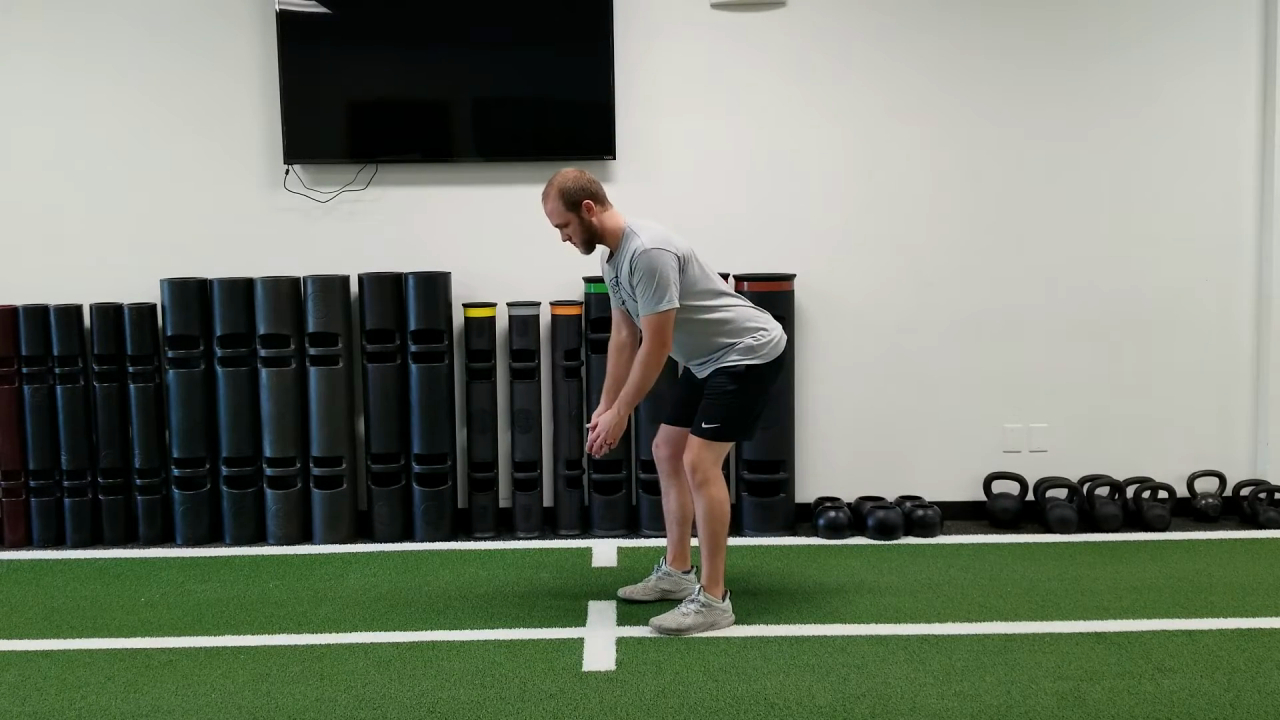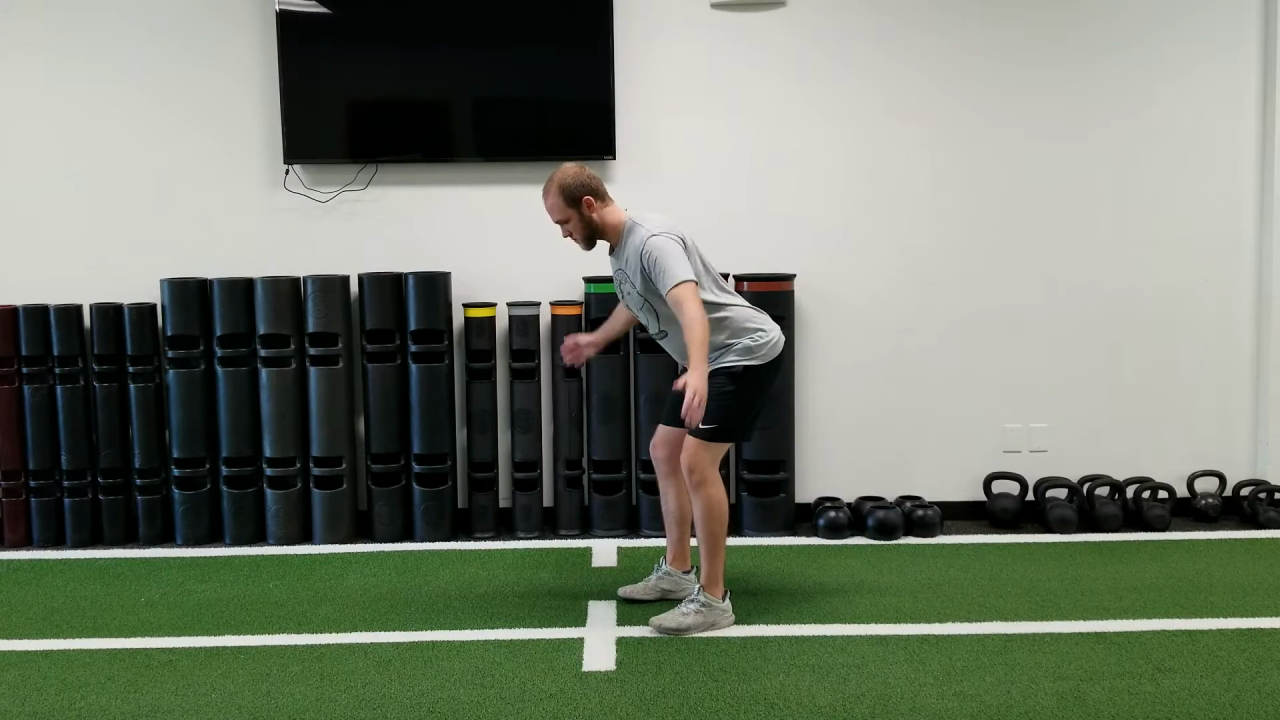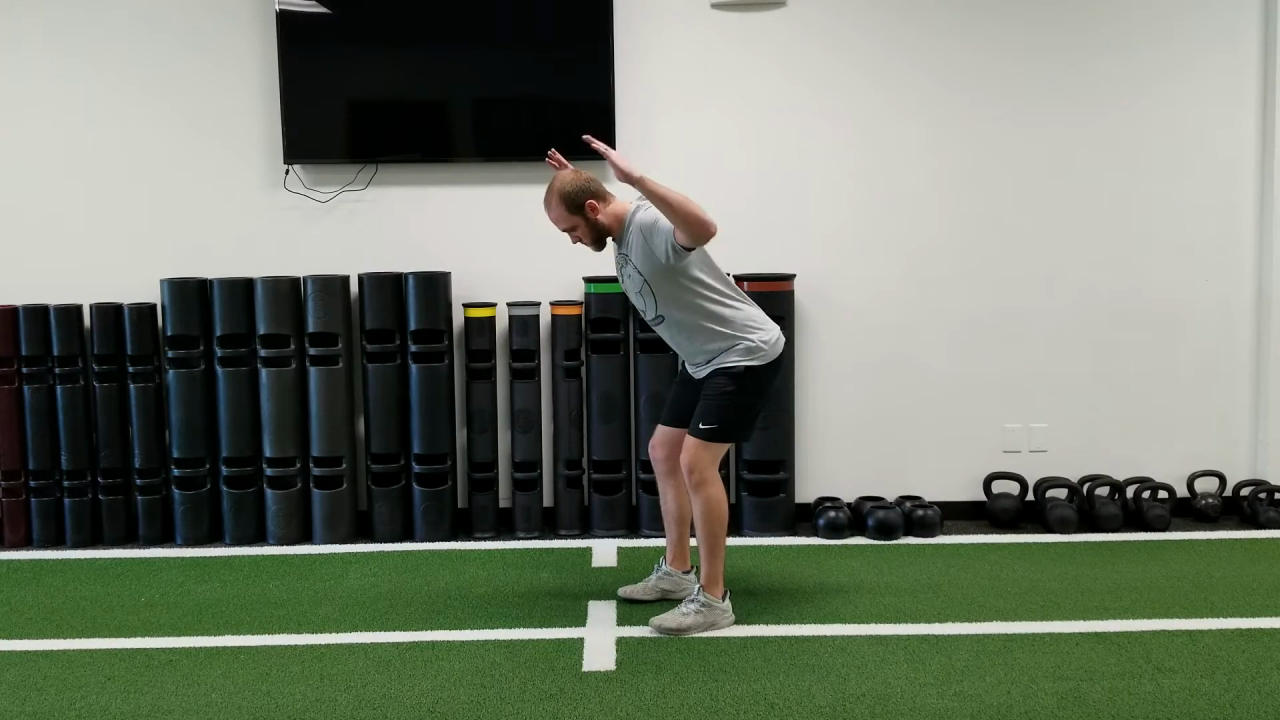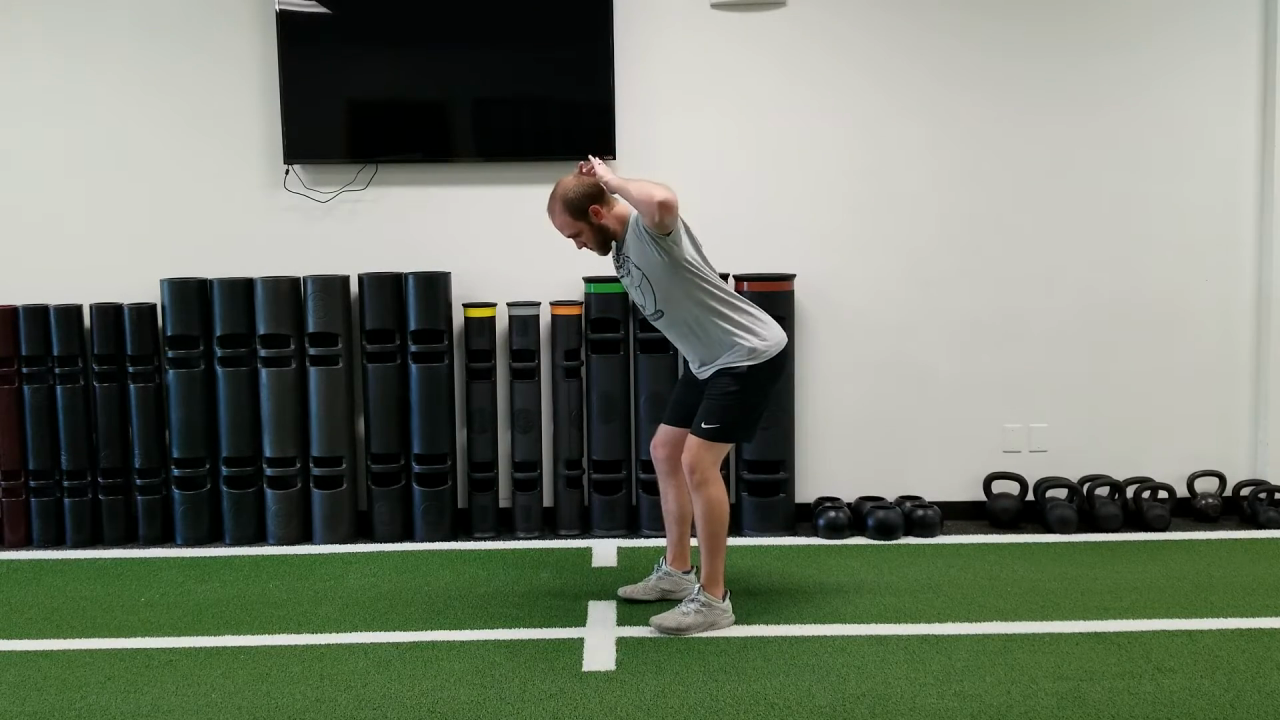
dt=0.5s
person 1, frame 1
left shoulder: (648, 252)
right shoulder: (613, 257)
left elbow: (656, 347)
right elbow: (624, 336)
left wrist: (620, 414)
right wrist: (603, 407)
left hip: (749, 352)
right hip: (710, 357)
left knee: (699, 463)
right knee: (667, 452)
left ankle: (713, 598)
right ankle: (677, 572)
person 1, frame 2
left shoulder: (651, 241)
right shoulder: (619, 249)
left elbow: (691, 308)
right elbow: (636, 305)
left wrist: (698, 375)
right wrist: (596, 341)
left hip: (747, 352)
right hip: (713, 356)
left knee: (697, 463)
right knee: (664, 453)
left ankle: (713, 598)
right ankle: (676, 572)
person 1, frame 3
left shoulder: (649, 223)
right shoulder: (624, 231)
left elbow: (704, 230)
left wrist: (636, 178)
right wrist: (574, 179)
left hip: (746, 353)
right hip: (706, 357)
left knee: (696, 463)
right knee: (663, 452)
left ankle: (712, 598)
right ankle: (677, 571)
person 1, frame 4
left shoulder: (648, 225)
right shoulder: (622, 239)
left elbow: (665, 200)
left wrist: (612, 179)
right wrist: (592, 184)
left hip: (749, 354)
right hip: (709, 359)
left knee: (698, 463)
right knee: (665, 452)
left ankle: (712, 598)
right ankle: (676, 572)
